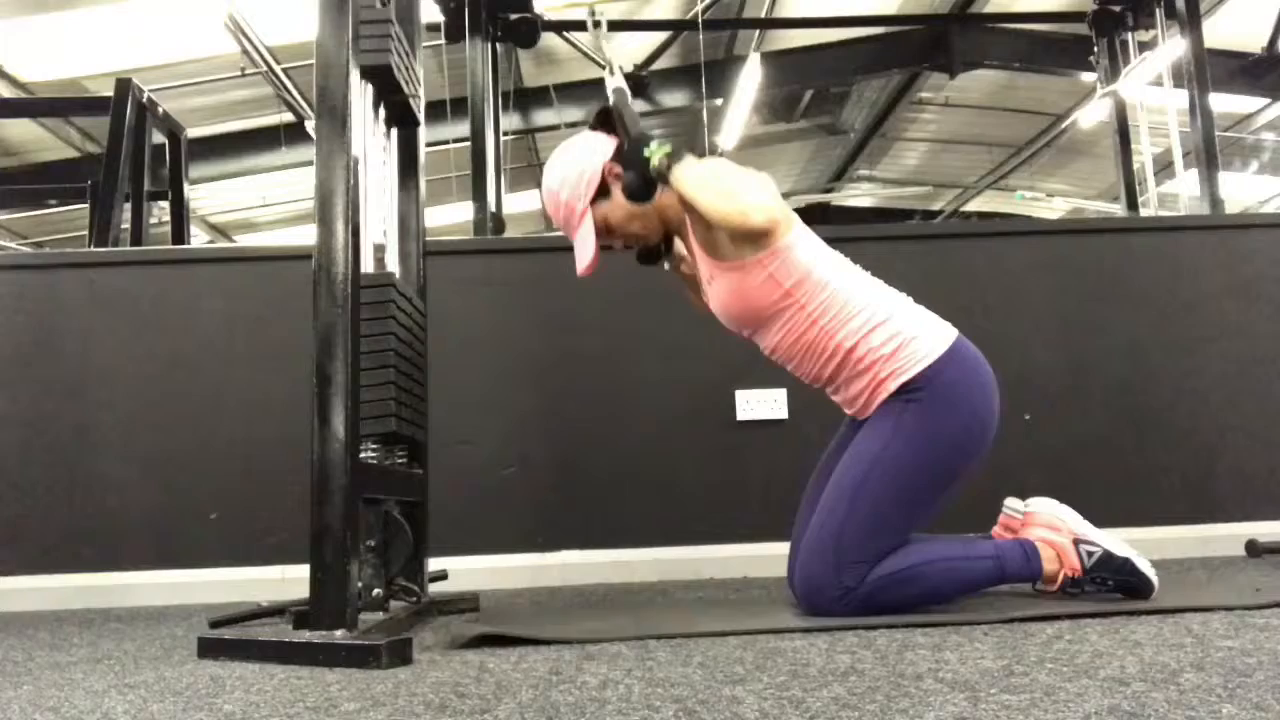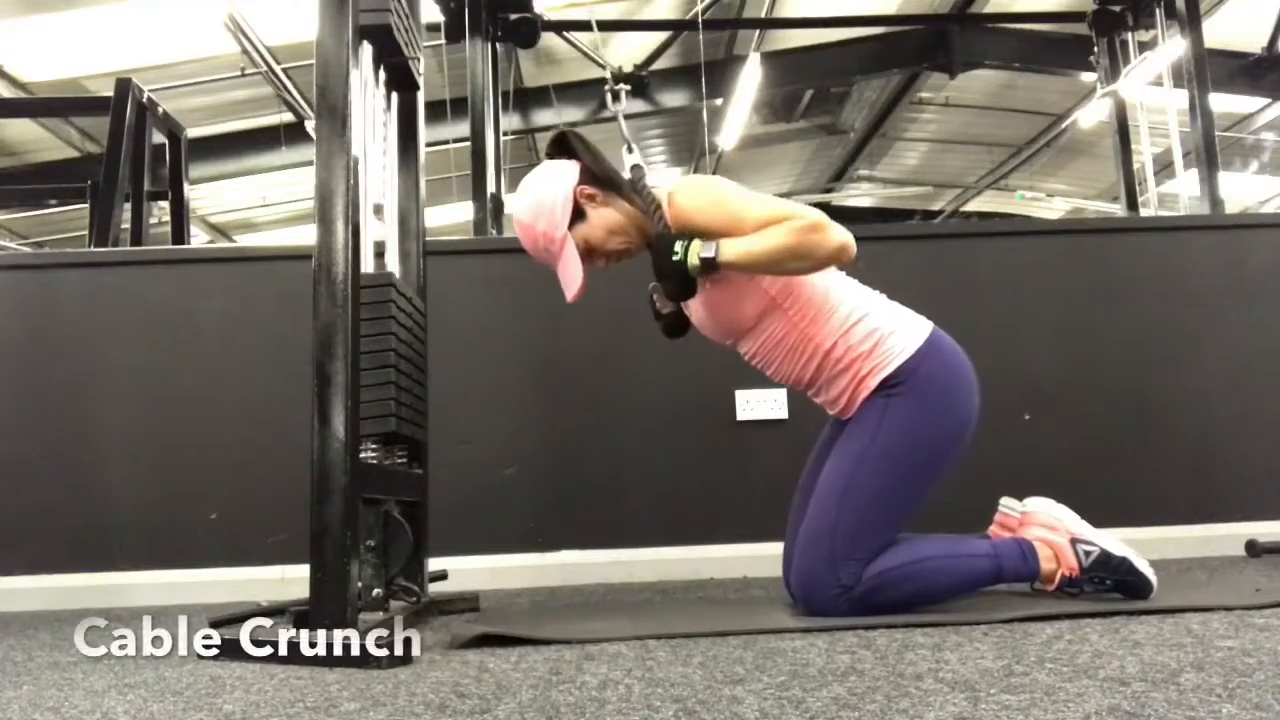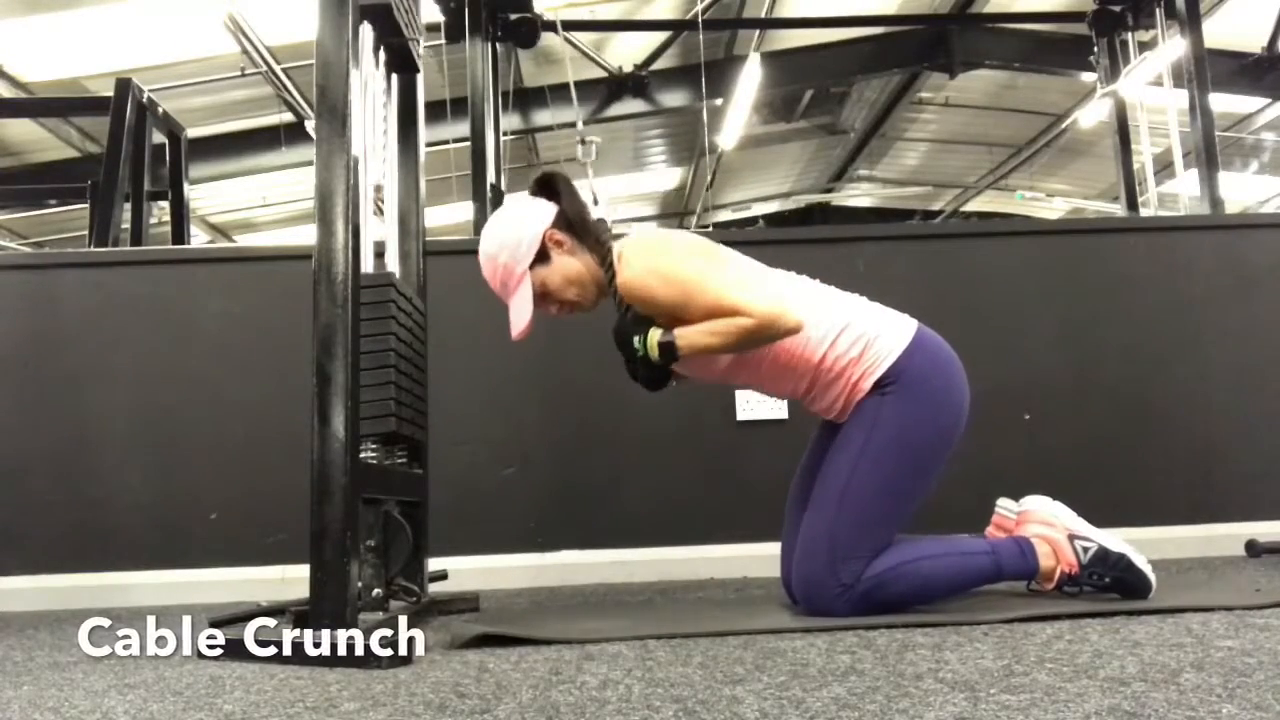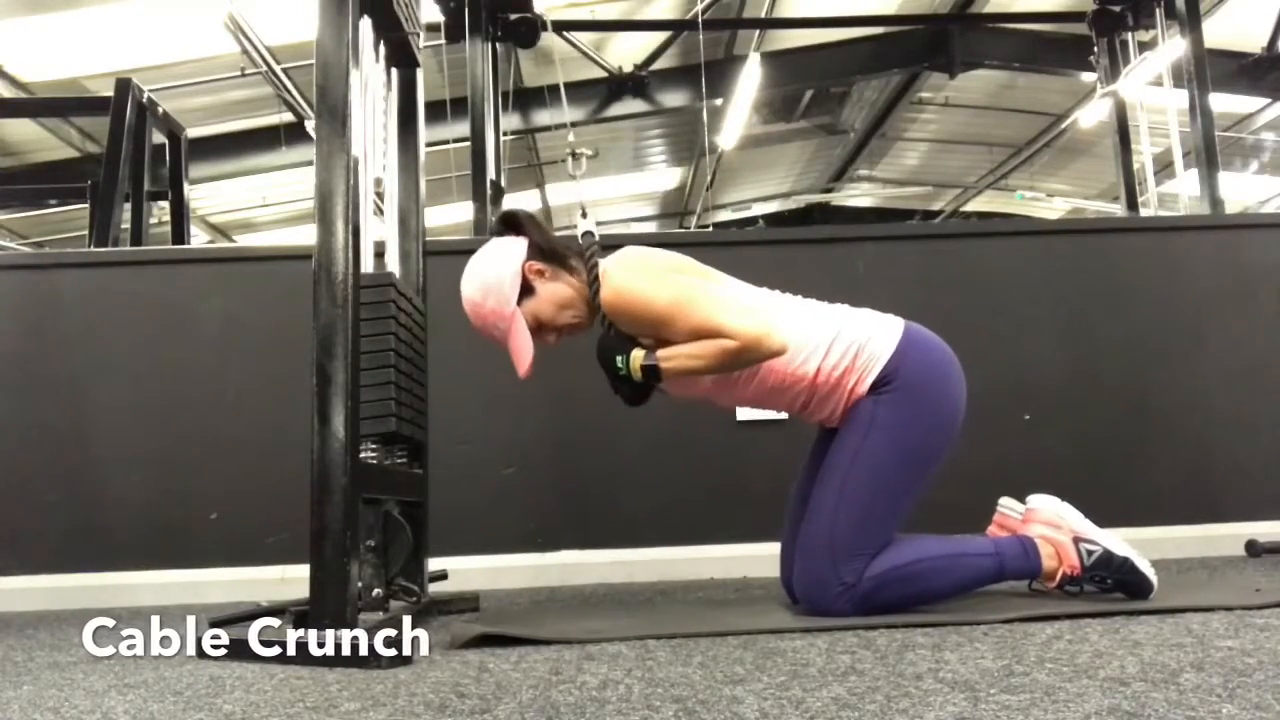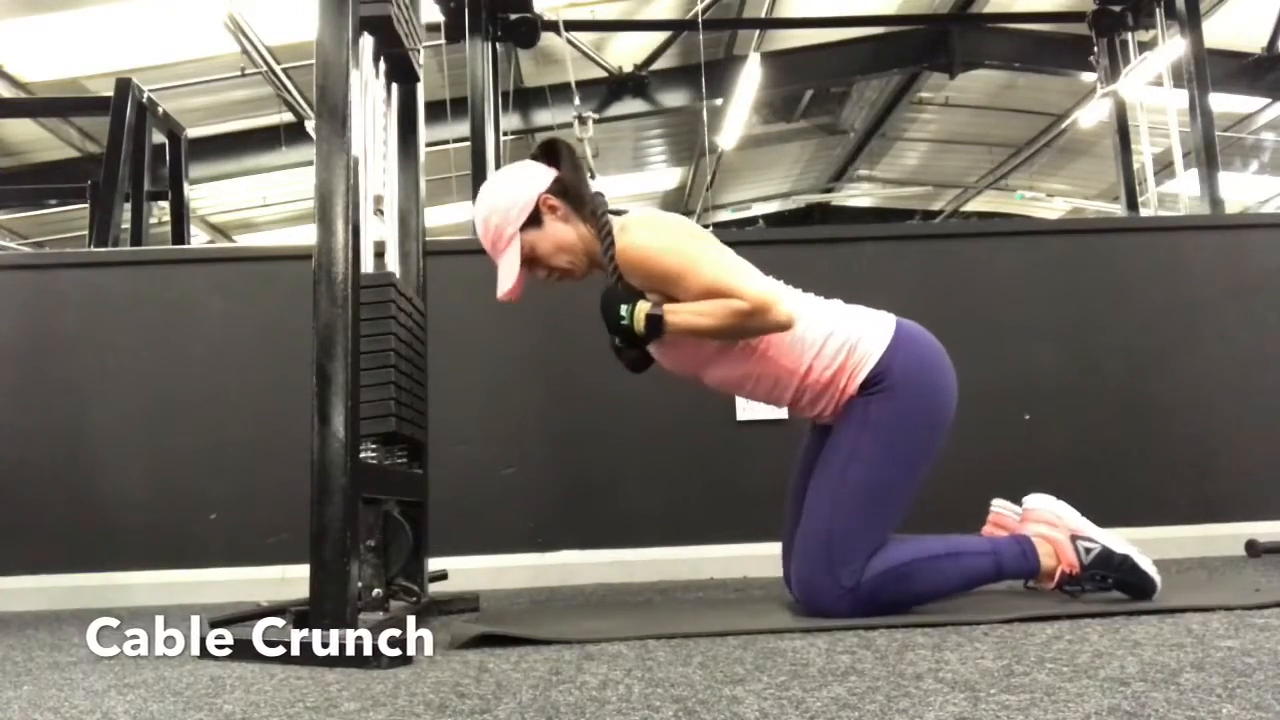
dt=1s
person 1, frame 1
left shoulder: (707, 183)
right shoulder: (692, 237)
left elbow: (761, 217)
left wrist: (671, 169)
right wrist: (677, 266)
left hip: (934, 389)
right hip: (902, 392)
left knee: (828, 587)
right knee: (814, 574)
left ankle: (1055, 557)
right ankle: (1017, 535)
person 1, frame 2
left shoulder: (690, 203)
right shoulder: (674, 246)
left elbow: (830, 239)
left wrist: (705, 256)
right wrist: (684, 312)
left hip: (914, 381)
right hip: (878, 392)
left knee: (826, 586)
right knee: (808, 575)
left ankle: (1053, 556)
right ankle: (1013, 532)
person 1, frame 3
left shoulder: (639, 272)
right shoulder: (642, 274)
left elbow: (782, 317)
left wrist: (664, 347)
right wrist: (673, 362)
left hip: (908, 379)
right hip: (873, 388)
left knee: (828, 587)
right knee: (806, 578)
left ankle: (1053, 553)
right ankle: (1018, 528)
person 1, frame 4
left shoulder: (626, 286)
right shoulder: (626, 299)
left elbow: (763, 338)
left wrist: (649, 364)
right wrist: (648, 375)
left hip: (904, 378)
right hip: (872, 389)
left knee: (830, 587)
right knee: (806, 579)
left ankle: (1054, 553)
right ankle: (1013, 532)
person 1, frame 5
left shoulder: (639, 243)
right shoulder: (623, 269)
left elbow: (770, 307)
left wrist: (652, 318)
right wrist: (642, 345)
left hip: (895, 377)
right hip: (856, 391)
left knee: (829, 588)
right knee: (810, 574)
left ankle: (1053, 550)
right ankle: (1006, 534)
